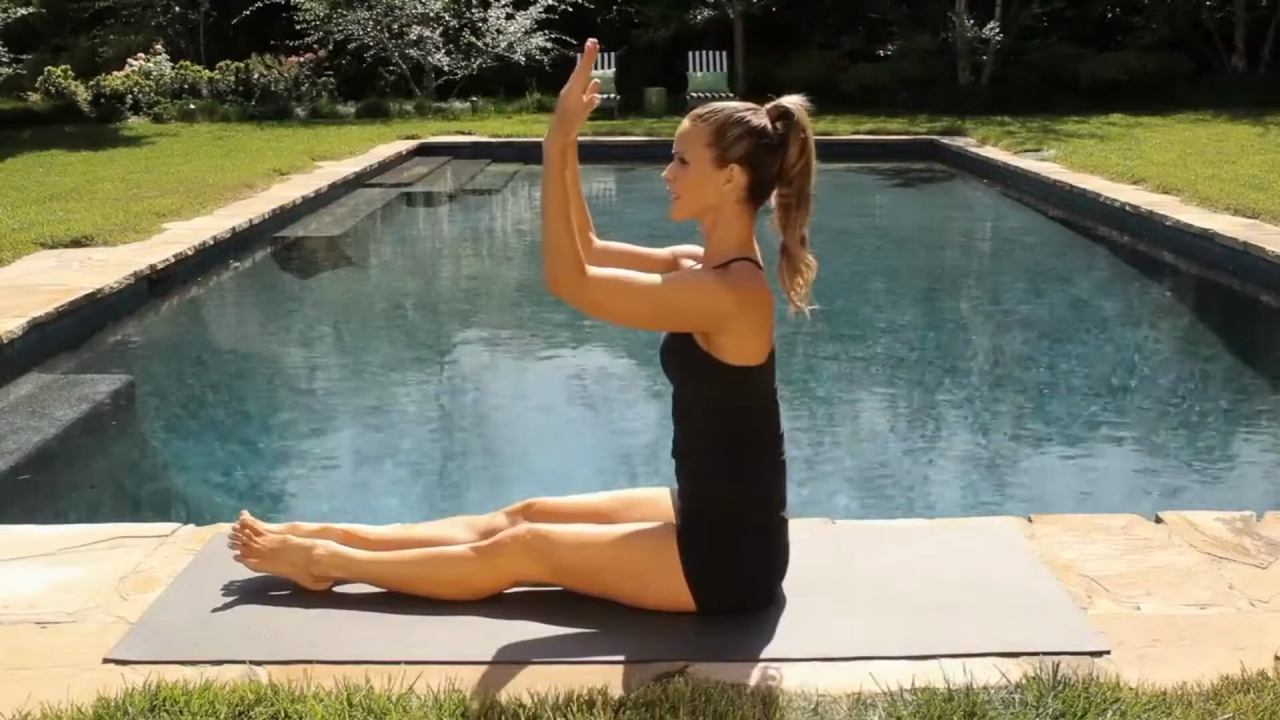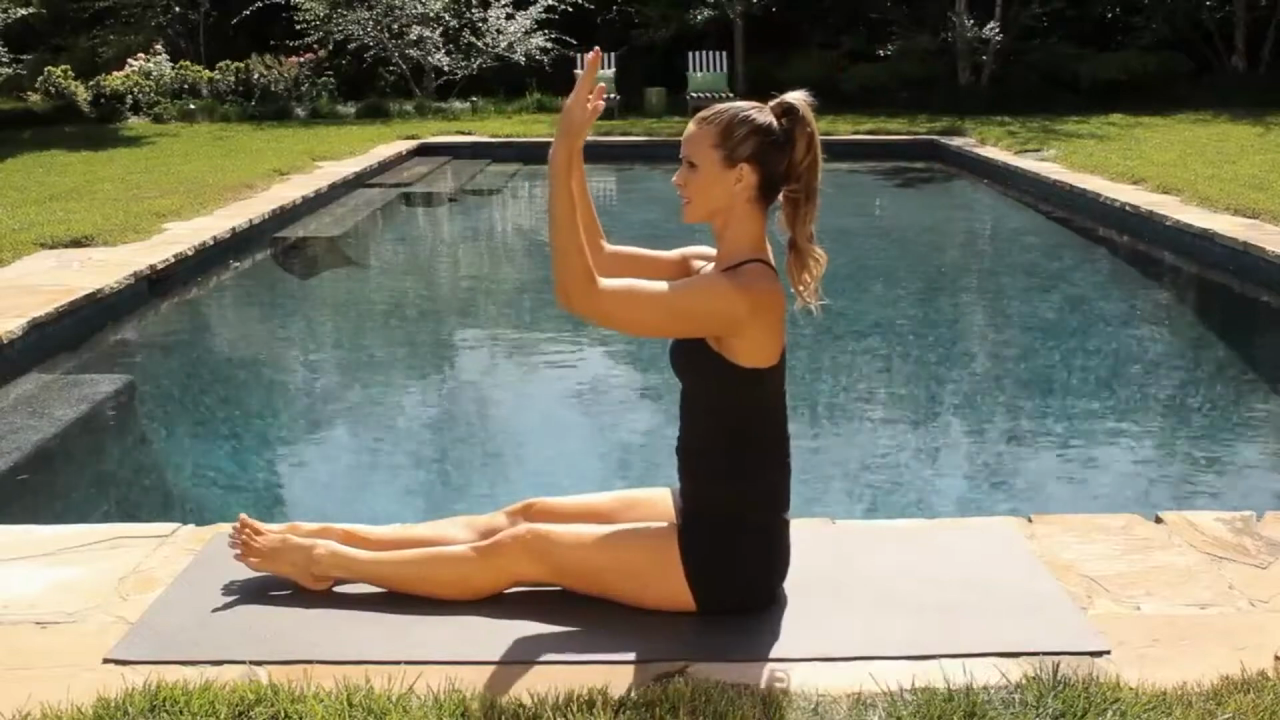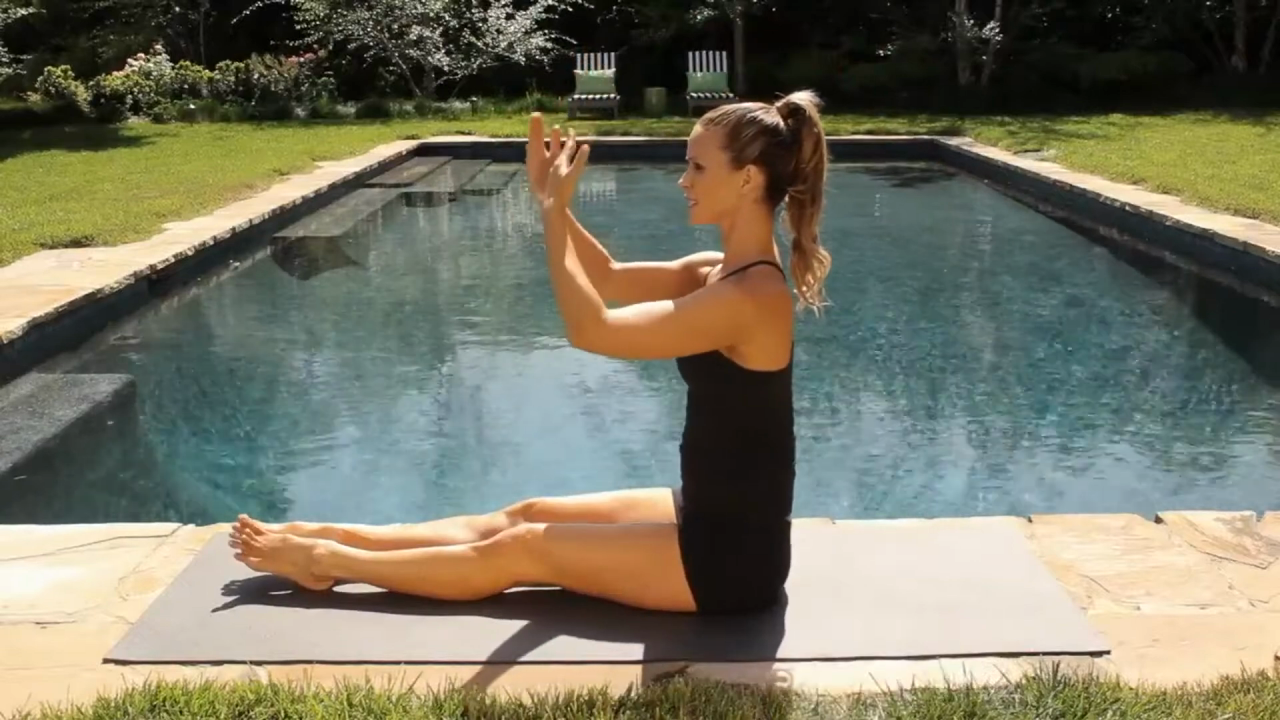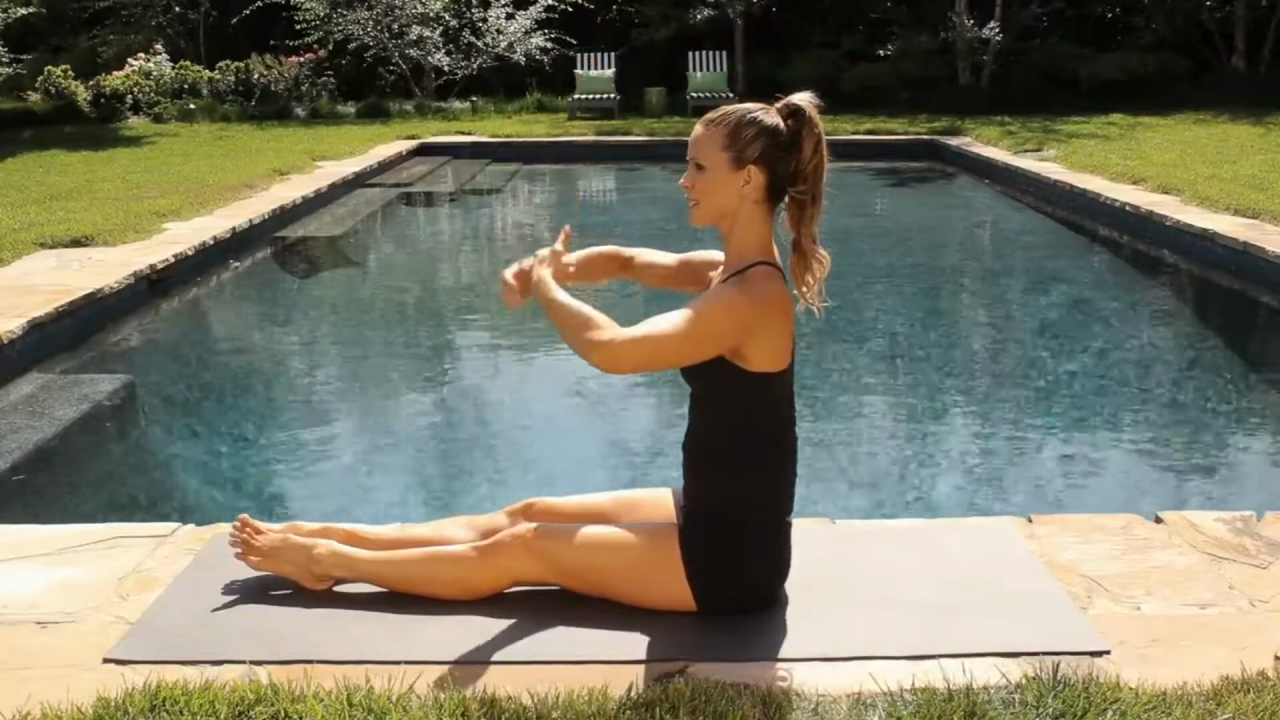
dt=0.5s
person 1, frame 1
left shoulder: (727, 293)
right shoulder: (707, 266)
left elbow: (569, 281)
right elbow: (590, 252)
left wrist: (556, 147)
right wrist: (564, 143)
left hip: (729, 553)
right hip: (709, 518)
left knee: (519, 550)
right knee: (525, 516)
left ankle: (325, 563)
right ankle: (329, 537)
person 1, frame 2
left shoulder: (739, 294)
right shoulder: (718, 267)
left elbow: (580, 293)
right elbow: (599, 257)
left wrist: (562, 158)
right wrist: (570, 150)
left hip: (731, 553)
right hip: (710, 518)
left knee: (519, 549)
right knee: (526, 516)
left ankle: (325, 560)
right ankle: (328, 535)
person 1, frame 3
left shoulder: (747, 296)
right shoulder: (727, 272)
left elbow: (592, 329)
right elbow: (611, 277)
left wrist: (552, 213)
right wrist: (553, 206)
left hip: (732, 553)
right hip: (710, 516)
left knee: (521, 550)
right knee: (526, 515)
left ankle: (327, 562)
right ankle: (332, 536)
person 1, frame 4
left shoulder: (751, 296)
right shoulder: (732, 271)
left elbow: (609, 348)
right elbow: (630, 260)
left wrist: (545, 287)
right wrist: (555, 268)
left hip: (732, 553)
right hip: (711, 515)
left knee: (521, 549)
right knee: (527, 515)
left ankle: (328, 561)
right ankle: (336, 537)
